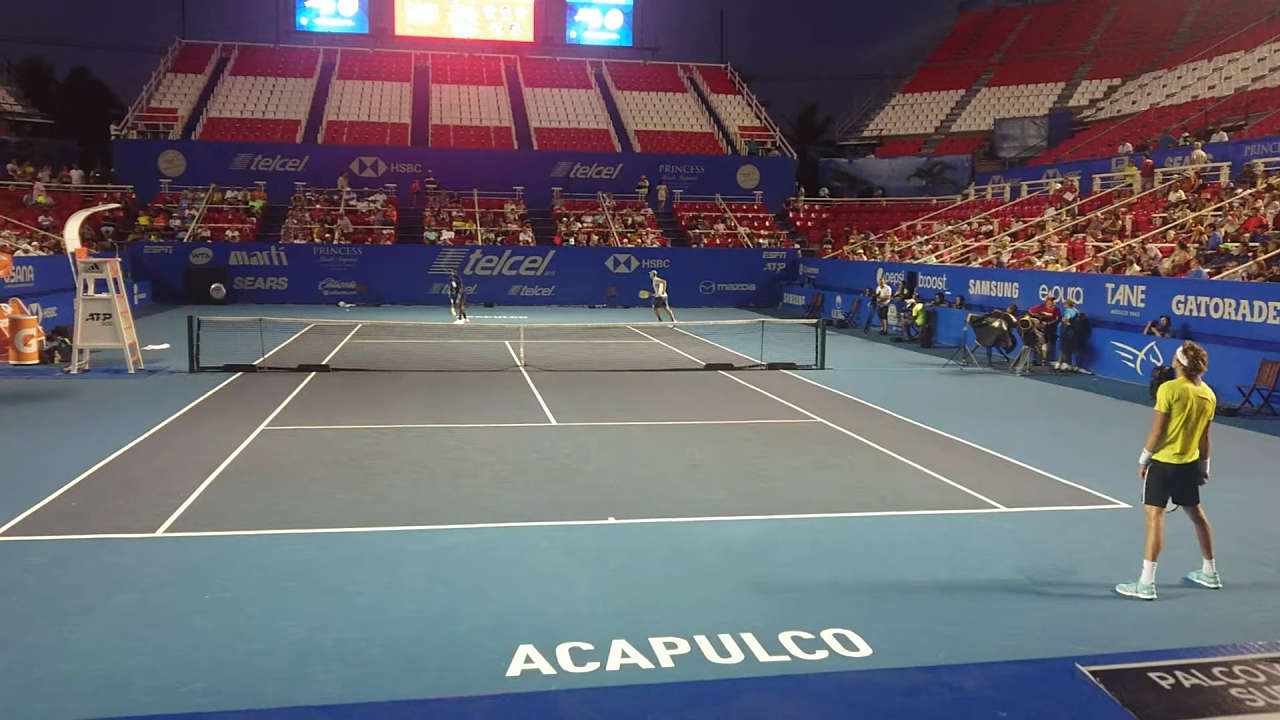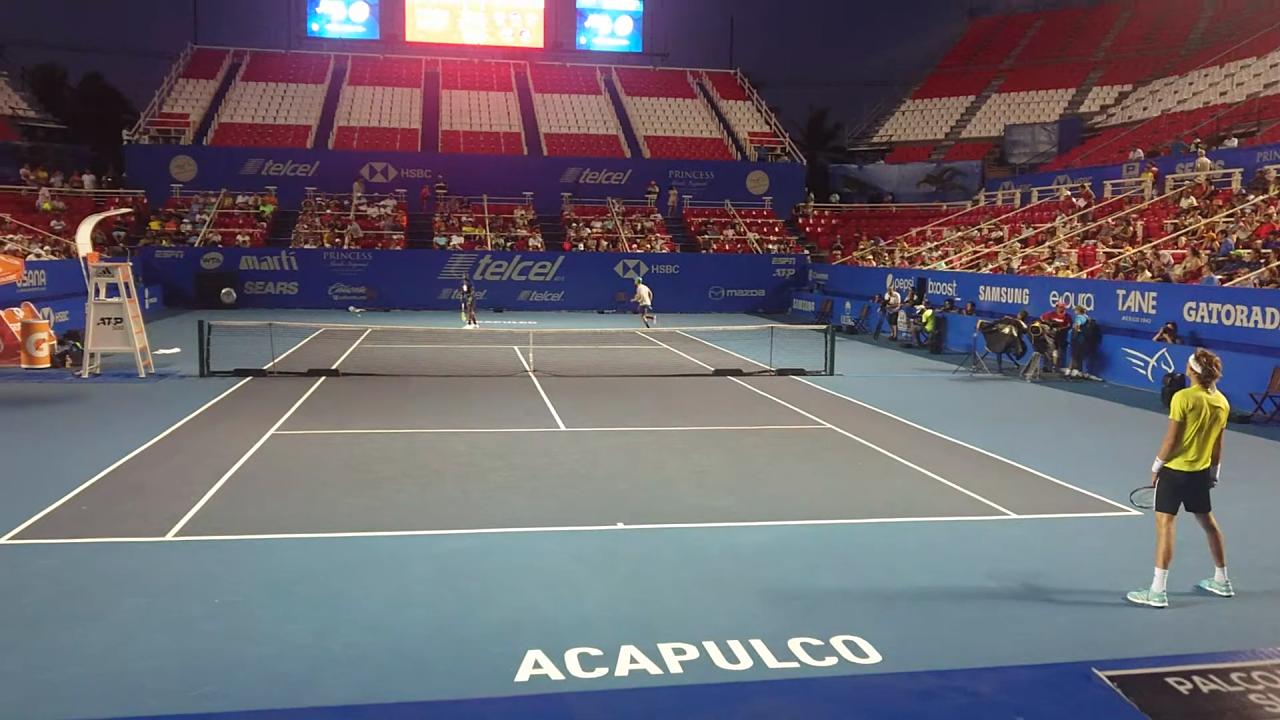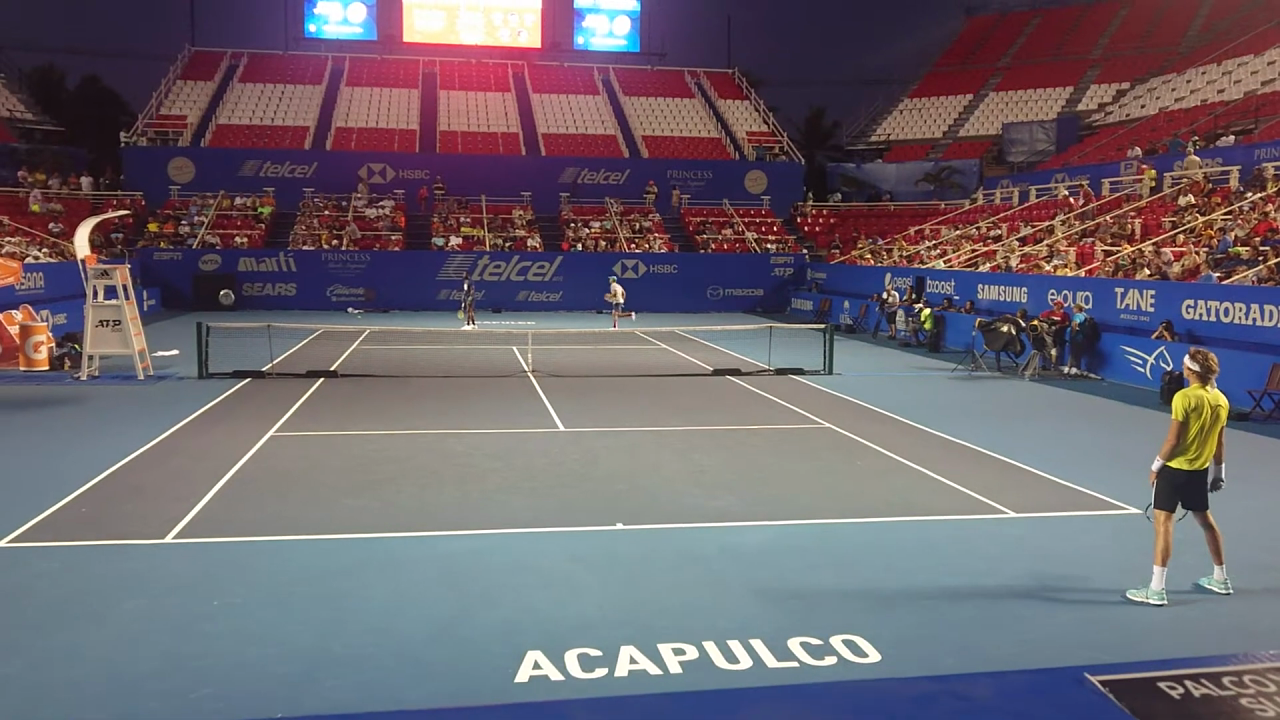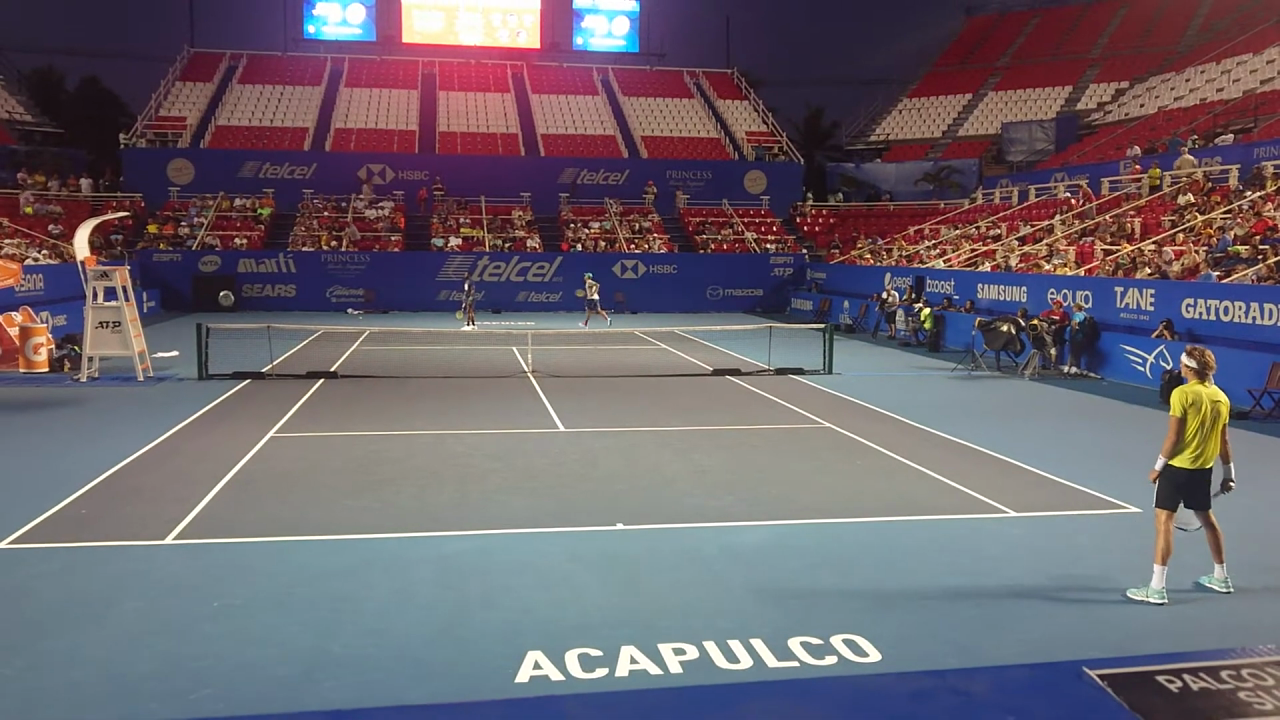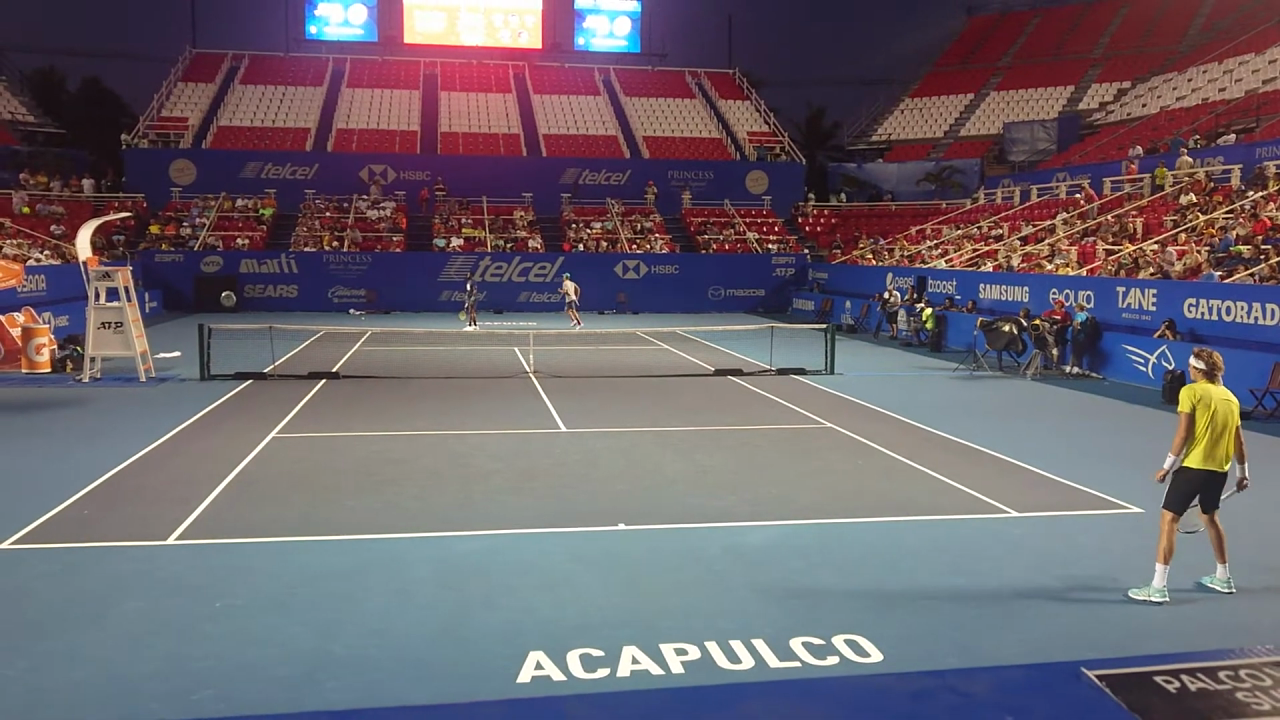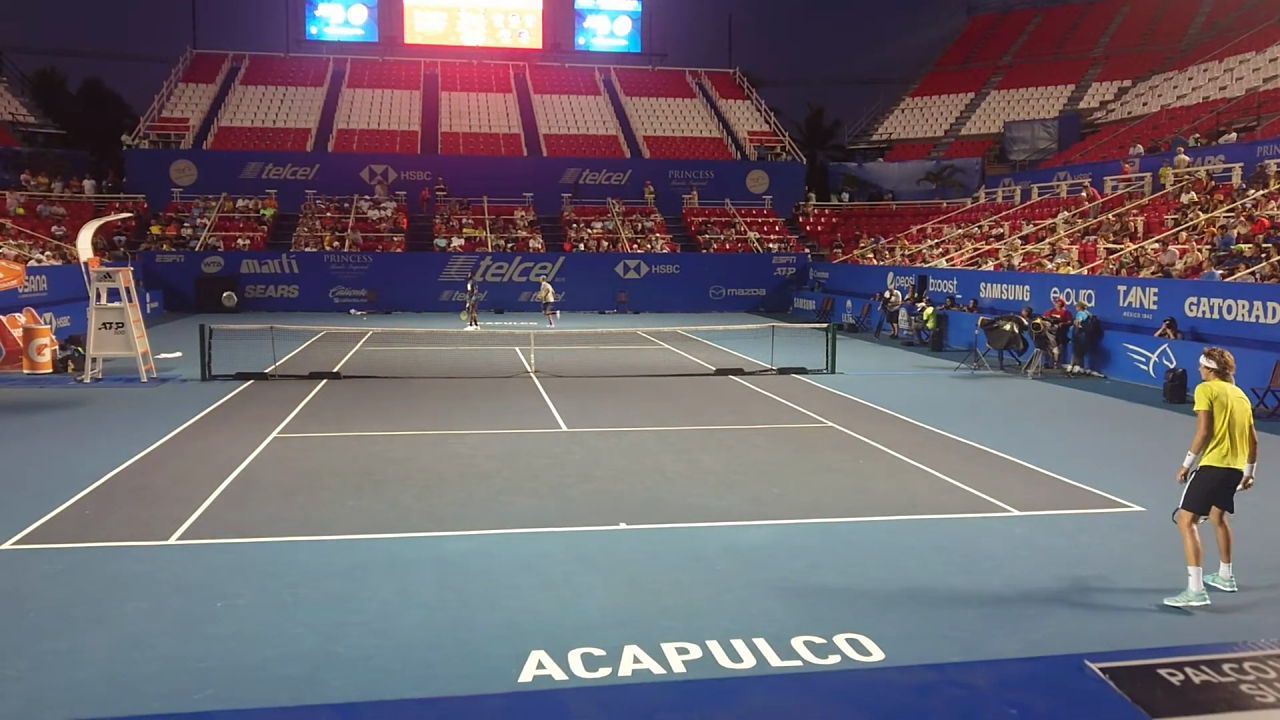
dt=0.3s
person 1, frame 1
left shoulder: (1169, 389)
right shoulder: (1208, 395)
left elbow: (1157, 431)
right elbow: (1205, 436)
left wrist: (1143, 459)
right wrist: (1204, 467)
left hip: (1163, 463)
right hip: (1189, 464)
left knee: (1154, 517)
right knee: (1196, 514)
left ankle: (1146, 583)
right ankle: (1210, 572)
person 1, frame 2
left shoulder: (1183, 397)
right shoulder: (1222, 402)
left elbow: (1171, 440)
right elbow: (1217, 443)
left wrist: (1155, 467)
right wrist: (1213, 473)
left hip: (1175, 469)
right hip: (1201, 472)
left knee: (1165, 524)
right knee: (1208, 522)
left ankle: (1158, 591)
right ankle: (1222, 581)
person 1, frame 3
left shoulder: (1184, 397)
right shoulder: (1221, 400)
left elbow: (1173, 440)
right elbow: (1219, 442)
left wrist: (1156, 466)
right wrist: (1218, 474)
left hip: (1174, 468)
right hip: (1200, 470)
left knee: (1163, 522)
right knee: (1205, 520)
left ankle: (1157, 589)
right ankle: (1220, 579)
person 1, frame 4
left shoulder: (1182, 394)
right shoulder: (1221, 397)
left elbow: (1173, 437)
right elbow: (1224, 441)
left wrist: (1158, 466)
right wrist: (1229, 473)
left hip: (1178, 467)
right hip: (1204, 469)
left knee: (1164, 522)
right knee: (1207, 519)
left ankle: (1157, 588)
right ankle: (1221, 578)
person 1, frame 5
left shoulder: (1191, 392)
right shoulder: (1231, 398)
left elbow: (1183, 434)
right elbow: (1238, 441)
left wrist: (1167, 465)
right wrist: (1242, 472)
left hip: (1193, 468)
right hip: (1219, 470)
left knee: (1168, 522)
right knee: (1211, 519)
left ankle: (1158, 587)
right ankle: (1223, 578)
person 1, frame 6
left shoulder: (1206, 389)
right shoulder: (1241, 396)
left elbow: (1203, 432)
right elbow: (1253, 440)
left wrist: (1187, 464)
right wrist: (1250, 471)
left hip: (1213, 465)
right hip: (1235, 468)
left knee: (1186, 521)
right knee: (1218, 518)
left ankle: (1196, 590)
right ankle: (1225, 576)
